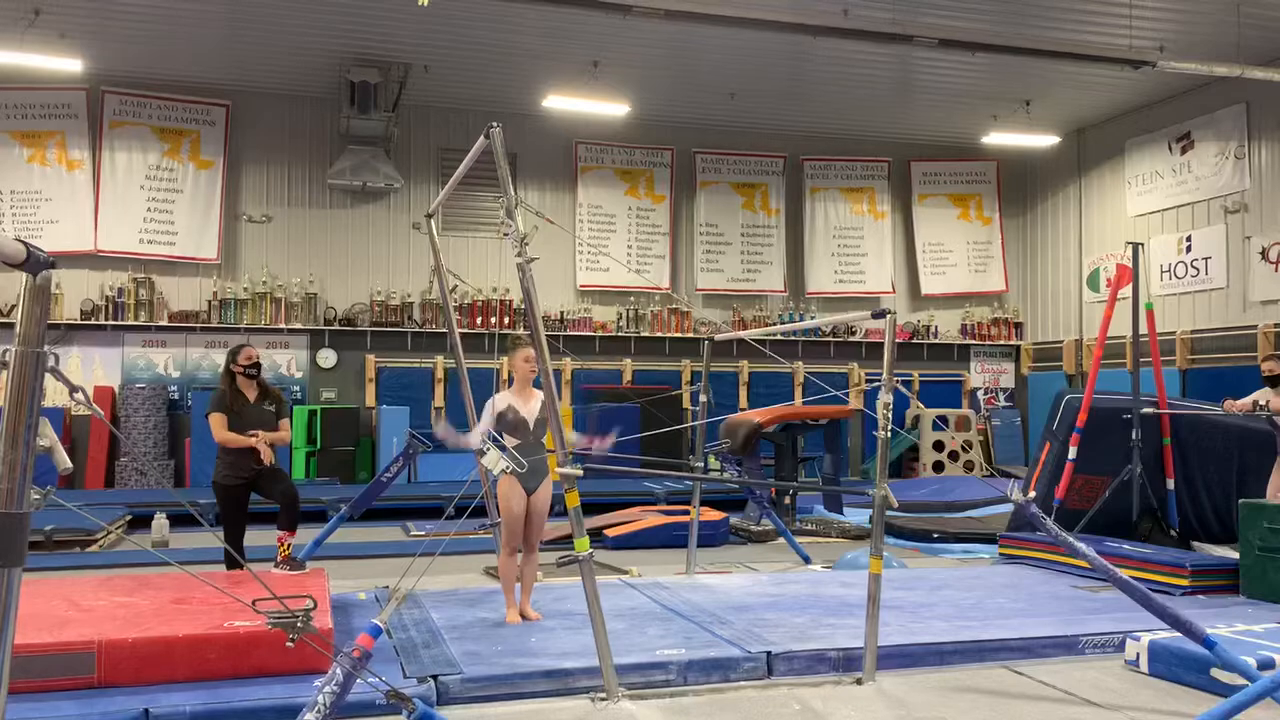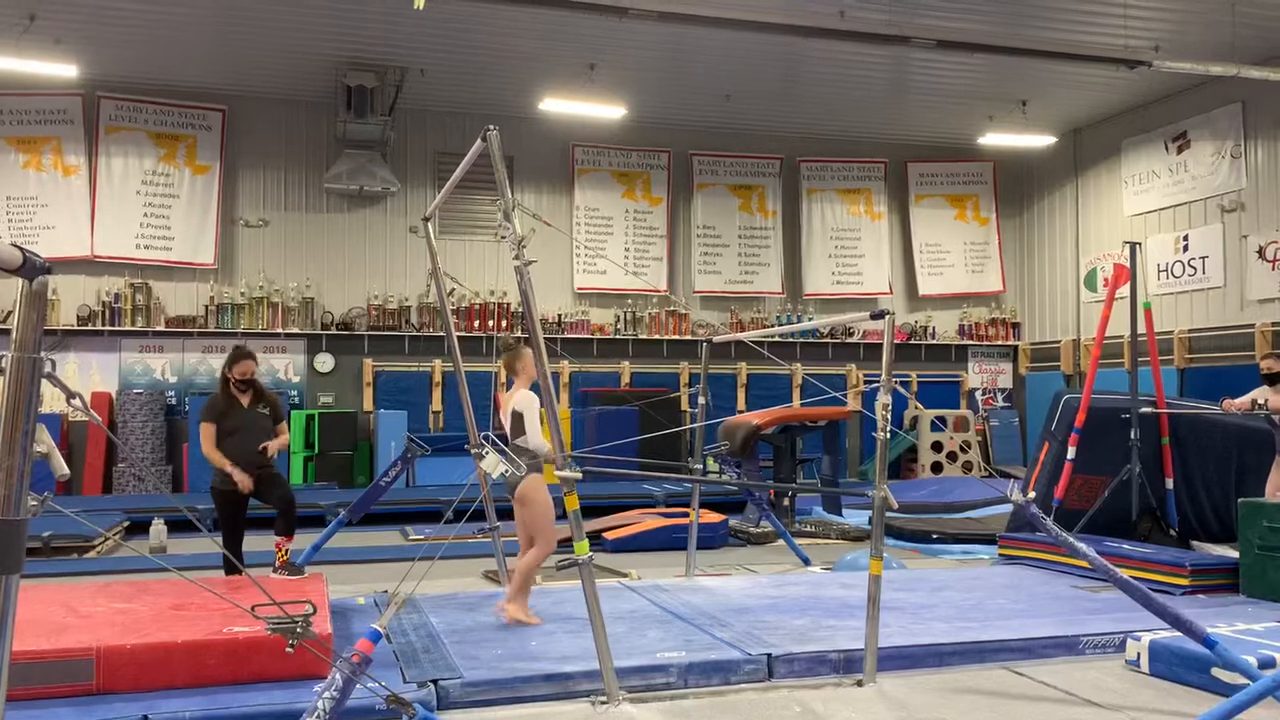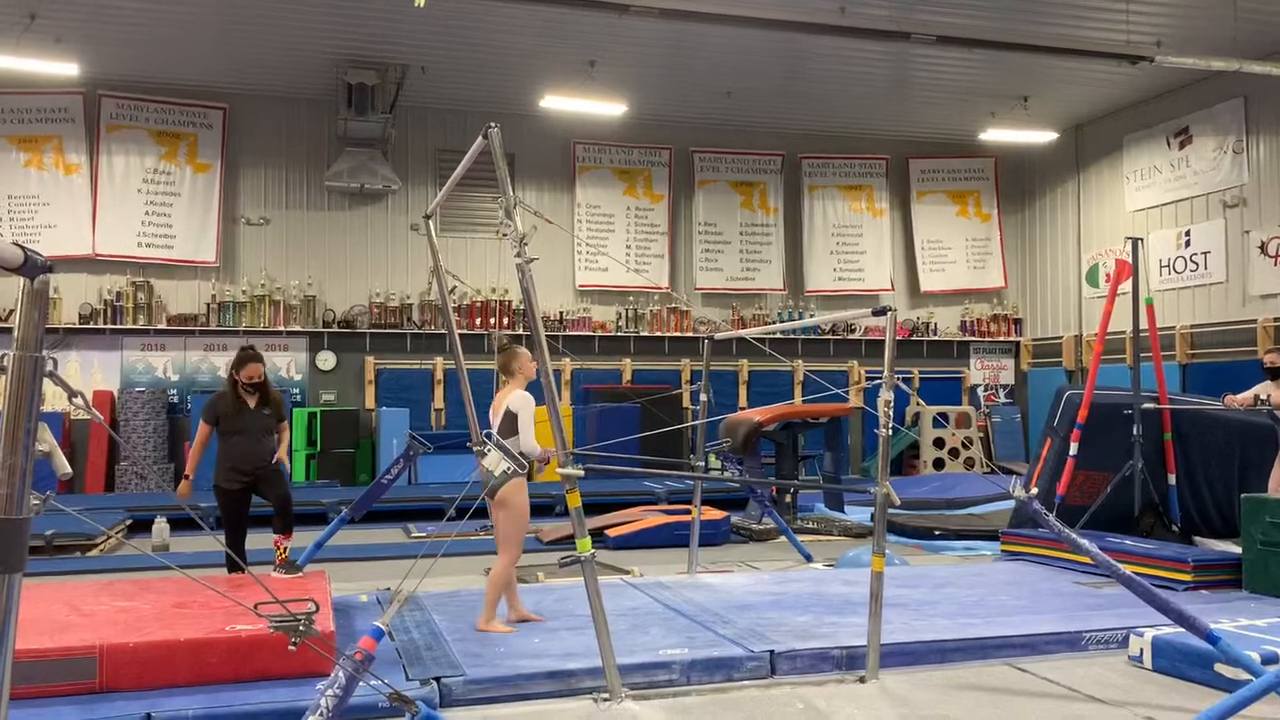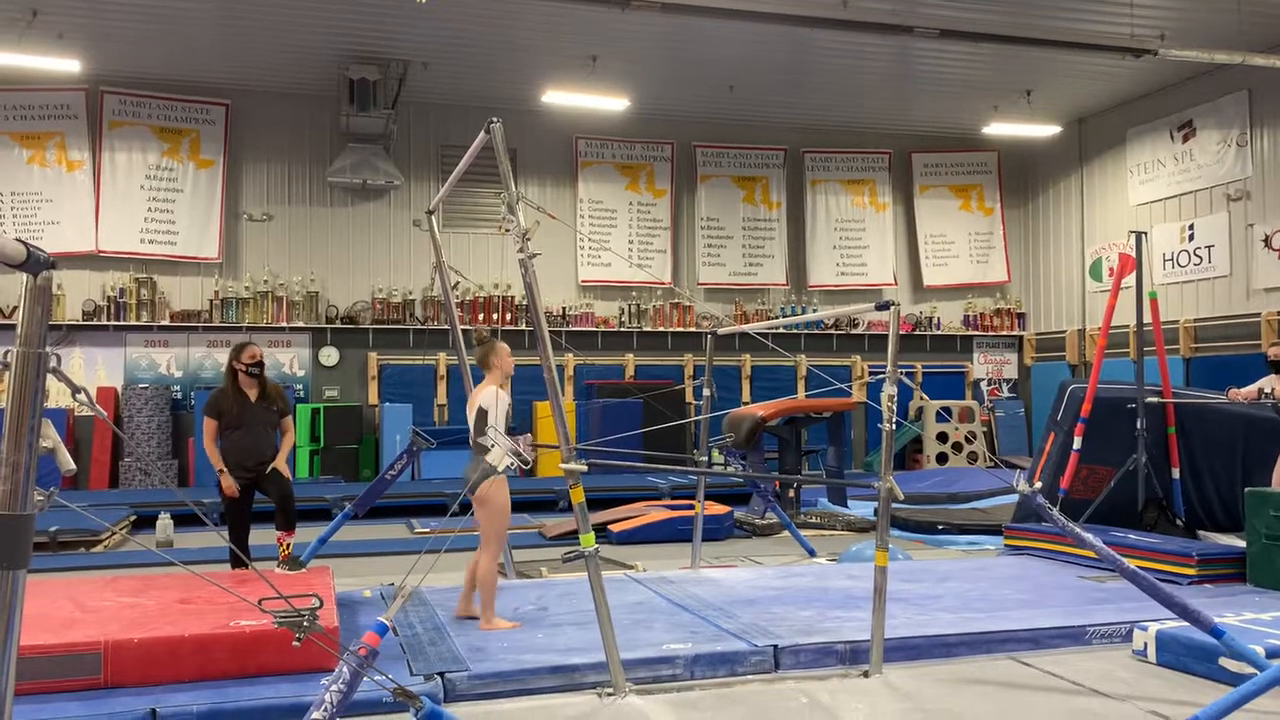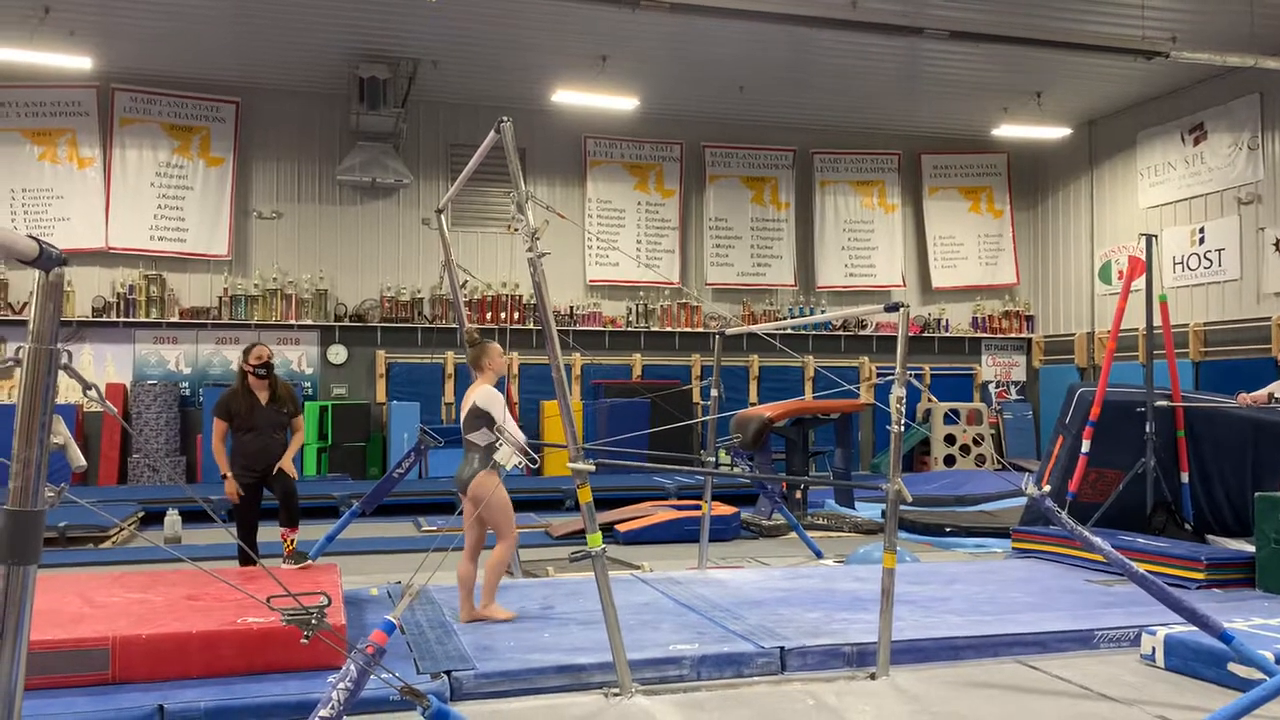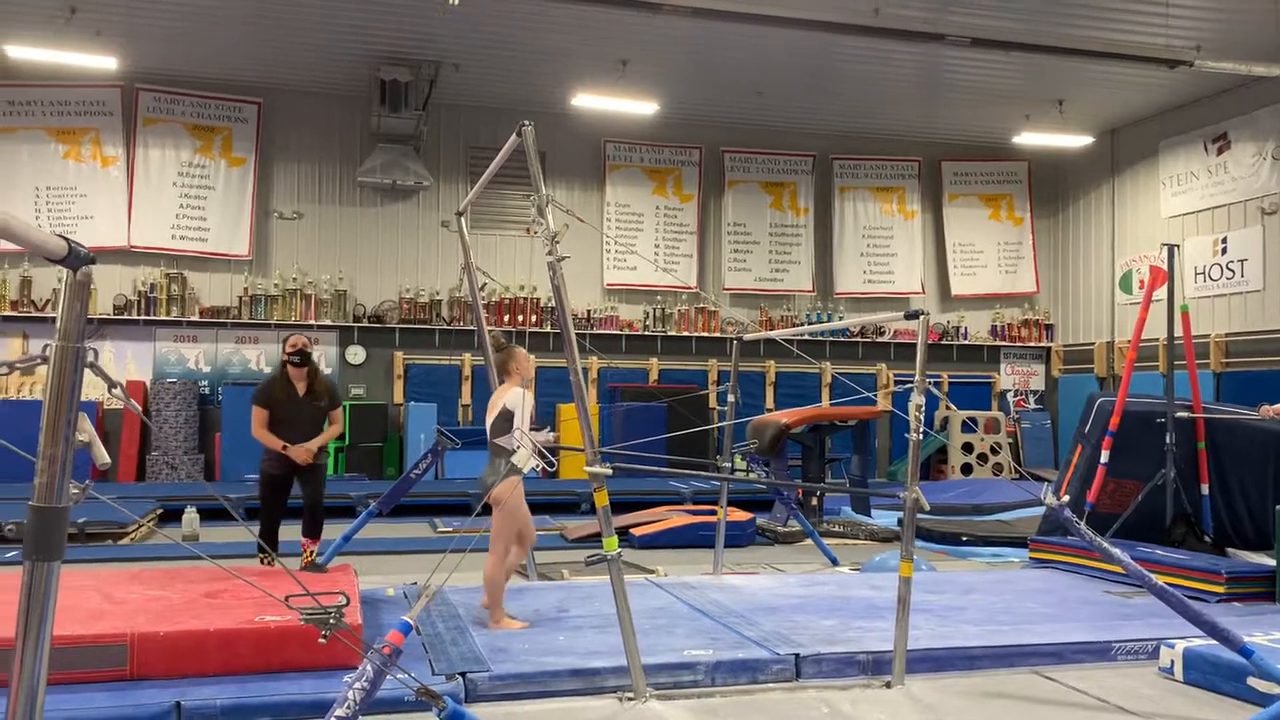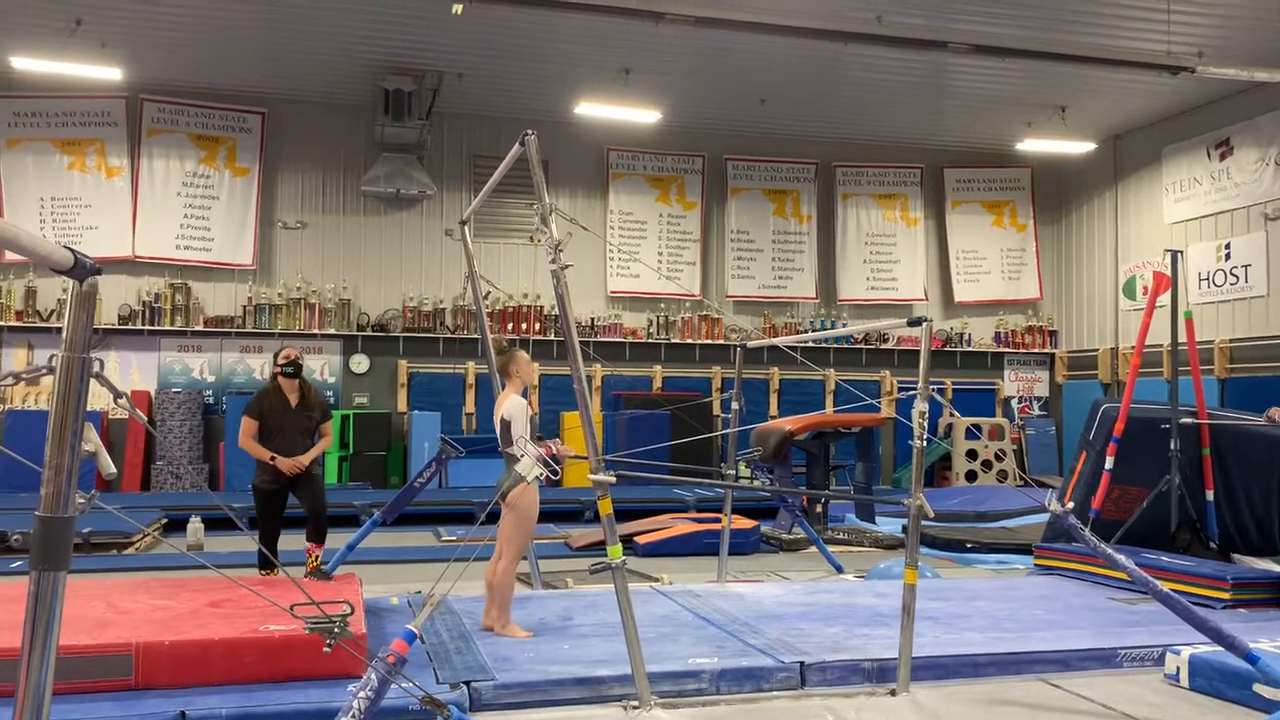
dt=0.5s
person 1, frame 1
left shoulder: (545, 399)
right shoulder: (498, 402)
left elbow: (561, 433)
right elbow: (478, 439)
left wrist: (589, 443)
right wrist: (453, 438)
left hip: (541, 476)
right hip: (512, 476)
left knee: (532, 546)
right knee: (510, 546)
left ankle: (525, 604)
right ankle: (511, 606)
person 1, frame 2
left shoulder: (508, 400)
right shoulder: (528, 397)
right elbow: (536, 443)
left wrist: (549, 452)
right wrist: (556, 455)
left hip: (515, 474)
right hip: (528, 477)
left knee: (529, 547)
right knee: (546, 544)
left ankle: (521, 606)
right ankle: (511, 599)
person 1, frame 3
left shoulder: (498, 399)
right shoulder: (523, 398)
right elbow: (527, 446)
left wrist: (536, 453)
right wrist: (543, 454)
left hip: (495, 476)
right hip: (511, 480)
left knee: (506, 552)
right knee: (510, 554)
left ankle: (515, 609)
right ankle: (486, 618)
person 1, frame 4
left shoulder: (477, 393)
right shoulder: (498, 395)
right elbow: (497, 445)
left hip: (476, 473)
right hip: (490, 476)
left knee: (489, 546)
right knee: (493, 550)
left ankle: (465, 605)
right ankle: (489, 617)
person 1, frame 5
left shoulder: (472, 393)
right shoulder: (490, 394)
right elbow: (518, 439)
left wrist: (502, 443)
right wrist: (506, 453)
left hip: (467, 474)
right hip: (482, 475)
left knee: (472, 547)
right knee: (507, 538)
left ankle: (468, 608)
right ankle: (487, 603)
person 1, frame 6
left shoulder: (498, 396)
right shoulder: (521, 395)
right elbow: (520, 445)
left wrist: (539, 438)
right wrist: (538, 440)
left hip: (495, 475)
right hip: (506, 479)
left knee: (527, 539)
right knee: (500, 552)
left ankle: (492, 598)
right ankle: (497, 616)
person 1, frame 7
left shoulder: (503, 401)
right shoulder: (518, 403)
right elbow: (524, 452)
left wrist: (545, 448)
right wrist: (553, 450)
left hip: (510, 481)
right hip: (522, 484)
left knee: (500, 554)
right knee: (511, 557)
left ankle: (491, 615)
right ankle: (503, 622)
person 2, frame 1
left shoulder: (274, 397)
right shoulder: (222, 397)
left elbow: (286, 436)
right elbow: (220, 435)
left wrist: (267, 436)
right wrist: (254, 442)
left hip: (264, 469)
right hip: (230, 474)
left knee: (290, 495)
right knee: (233, 534)
left ankle: (283, 558)
person 2, frame 2
left shoulder: (268, 400)
right shoulder: (215, 404)
left elbow: (284, 434)
right elbow: (208, 447)
left wrist: (276, 442)
right wrist: (233, 471)
left hip: (264, 473)
right hip: (229, 481)
left knee: (287, 500)
right knee: (232, 539)
left ankle: (282, 563)
person 2, frame 3
left shoulder: (273, 399)
right shoulder: (219, 402)
left elbow: (284, 430)
right elbow: (200, 442)
left wrist: (282, 450)
right wrist: (187, 477)
left hip: (265, 470)
right hip: (230, 478)
left knee: (283, 498)
right knee: (234, 537)
left ankle: (282, 561)
person 2, frame 4
left shoulder: (275, 394)
right shoulder: (220, 398)
left elbow: (288, 432)
right elbow: (209, 441)
left wrist: (281, 458)
right wrist: (222, 473)
left hip: (267, 467)
right hip: (235, 473)
left knee: (286, 495)
right knee: (238, 531)
left ankle: (285, 557)
person 2, frame 5
left shoulder: (286, 393)
right shoulder: (231, 398)
left elbow: (298, 431)
right elbow: (218, 441)
left wrist: (287, 458)
right wrist: (227, 476)
left hip: (277, 466)
right hip: (244, 472)
left knee: (289, 492)
right knee: (246, 530)
left ankle: (290, 552)
person 2, frame 6
left shoulder: (325, 386)
right shoulder: (270, 387)
left elbow: (337, 424)
right elbow: (258, 429)
left wrist: (314, 444)
right wrist: (288, 449)
left hip: (312, 458)
right hip: (276, 460)
left knee: (314, 502)
right knee: (270, 517)
left ankle: (308, 562)
right ankle: (266, 567)
person 2, frame 7
left shoulder: (316, 399)
right shoulder: (262, 398)
left elbow: (327, 436)
right elbow: (245, 440)
left wrist: (308, 457)
right wrist: (276, 459)
left hip: (305, 471)
right hip: (269, 476)
left knee: (318, 509)
right knee: (268, 533)
left ankle: (313, 567)
